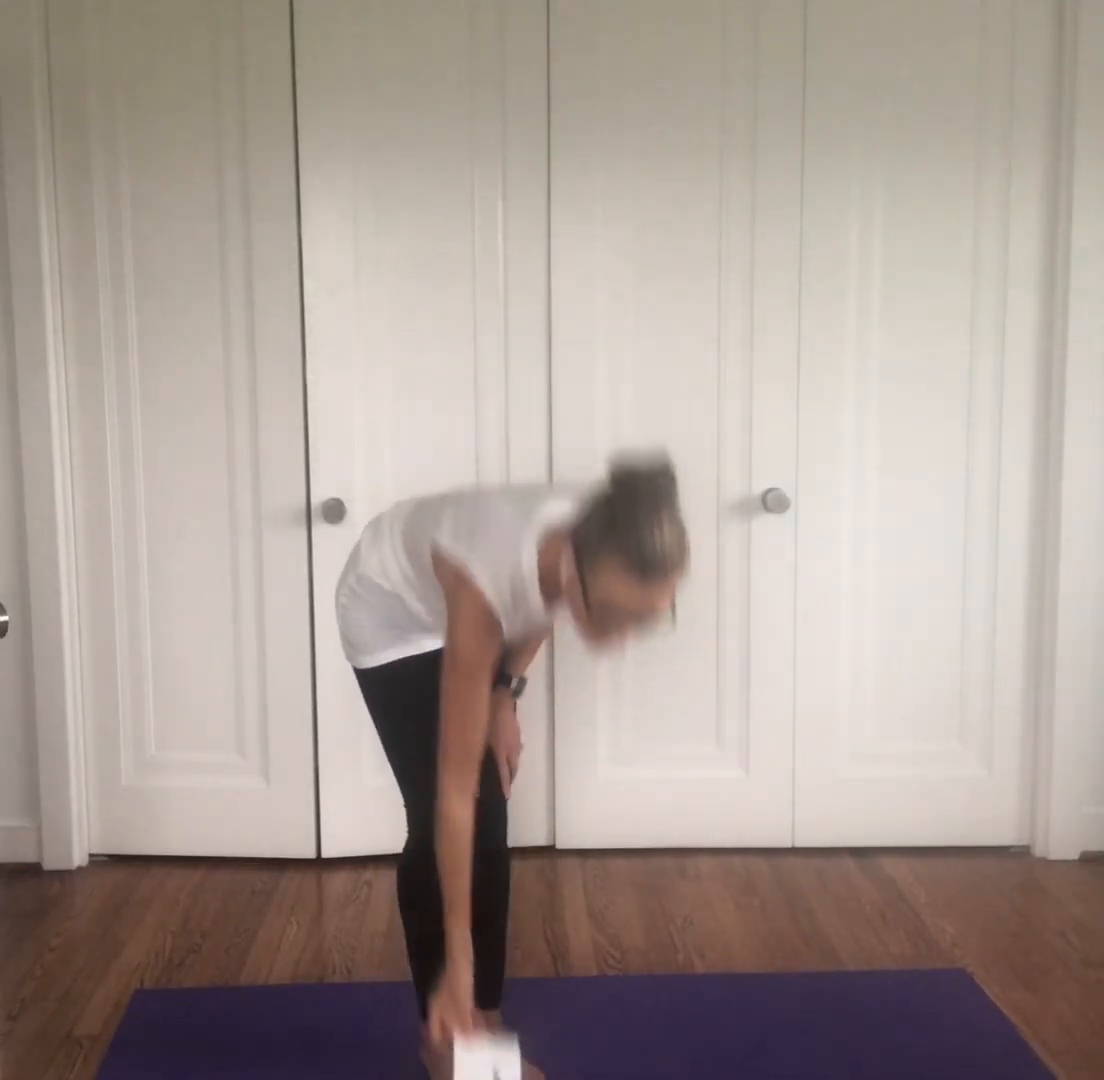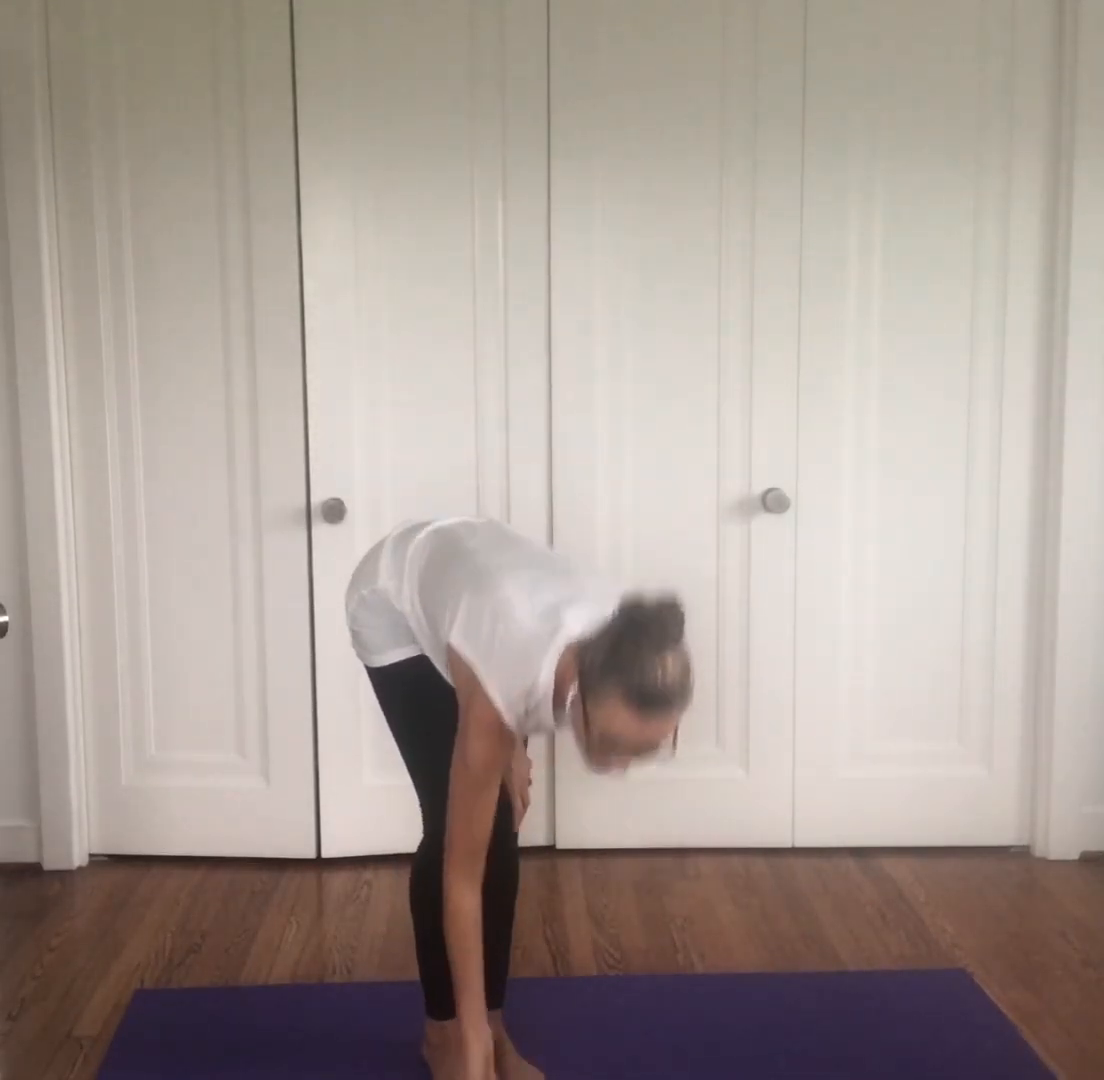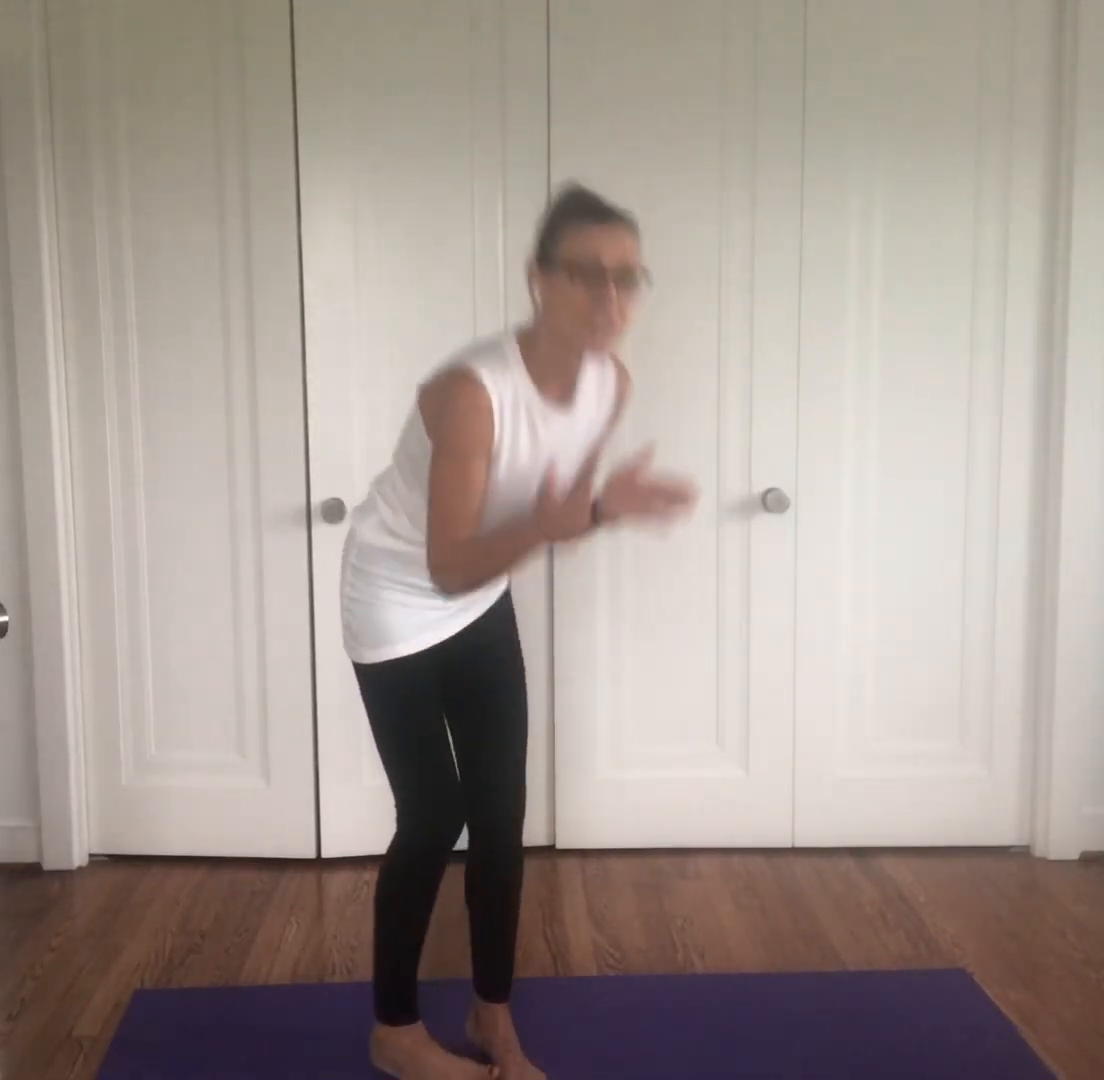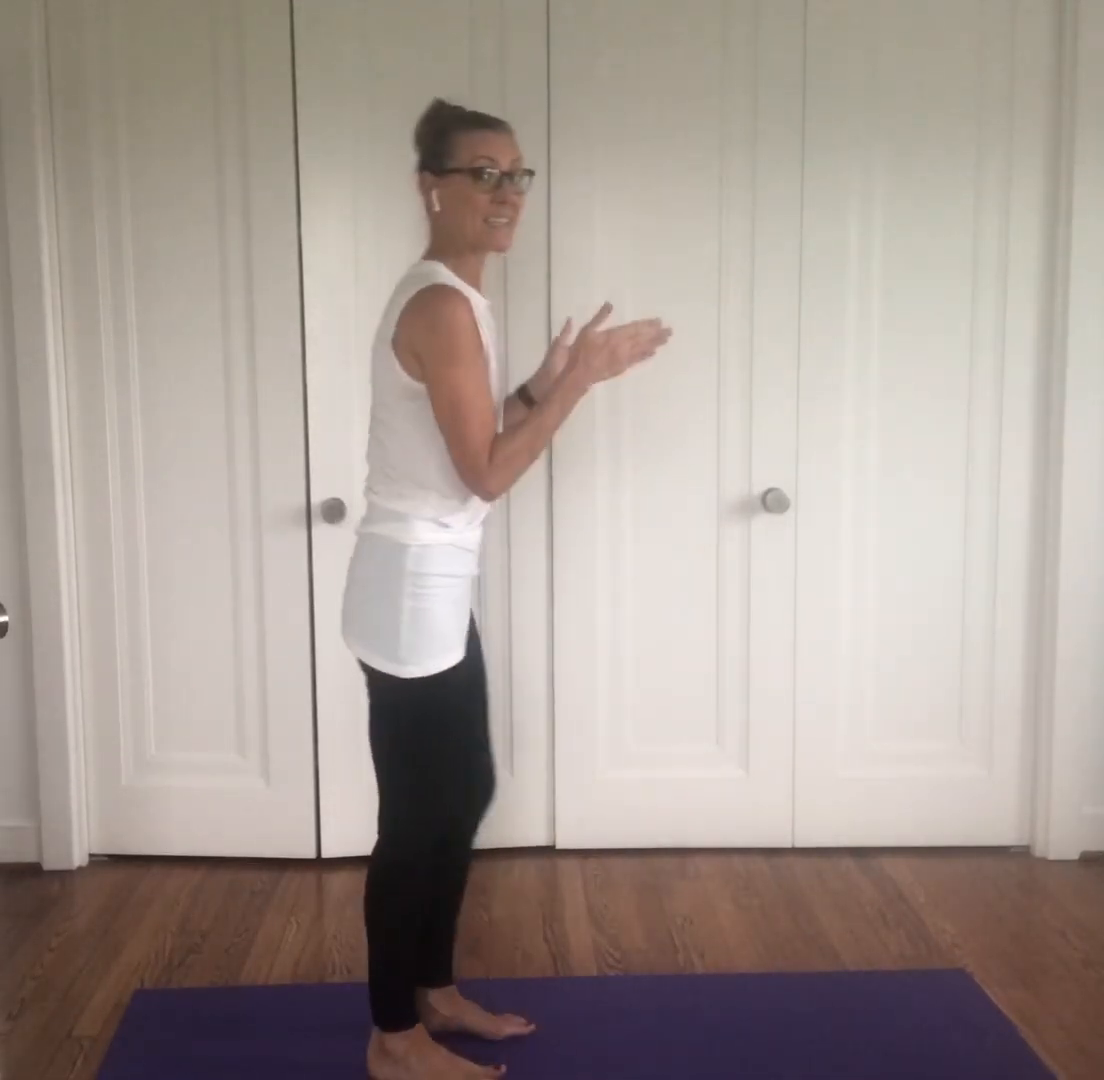
dt=0.5s
person 1, frame 1
left shoulder: (614, 554)
right shoulder: (485, 580)
right elbow: (453, 796)
left wrist: (506, 691)
right wrist: (456, 970)
right hip: (391, 615)
left knee: (490, 820)
right knee: (437, 818)
left ankle: (490, 1016)
right ankle: (441, 1026)
person 1, frame 2
left shoulder: (637, 648)
right shoulder: (501, 681)
right elbow: (462, 881)
left wrist: (515, 739)
right hip: (395, 605)
left knee: (499, 826)
right knee: (454, 825)
left ankle: (493, 1022)
right ankle: (442, 1029)
person 1, frame 3
left shoulder: (607, 381)
right shoulder: (471, 392)
left elbow: (538, 524)
right elbow: (450, 568)
left wrist: (606, 507)
right wrist: (543, 520)
left hip: (482, 607)
right hip: (399, 603)
left knee: (500, 815)
right knee: (433, 820)
person 1, frame 4
left shoulder: (453, 299)
right shoulder: (441, 307)
right elbow: (486, 473)
left wrist: (545, 382)
right wrist: (576, 379)
left hip: (436, 584)
right hip: (409, 591)
left knee: (466, 792)
right knee: (419, 817)
left ankle: (429, 988)
